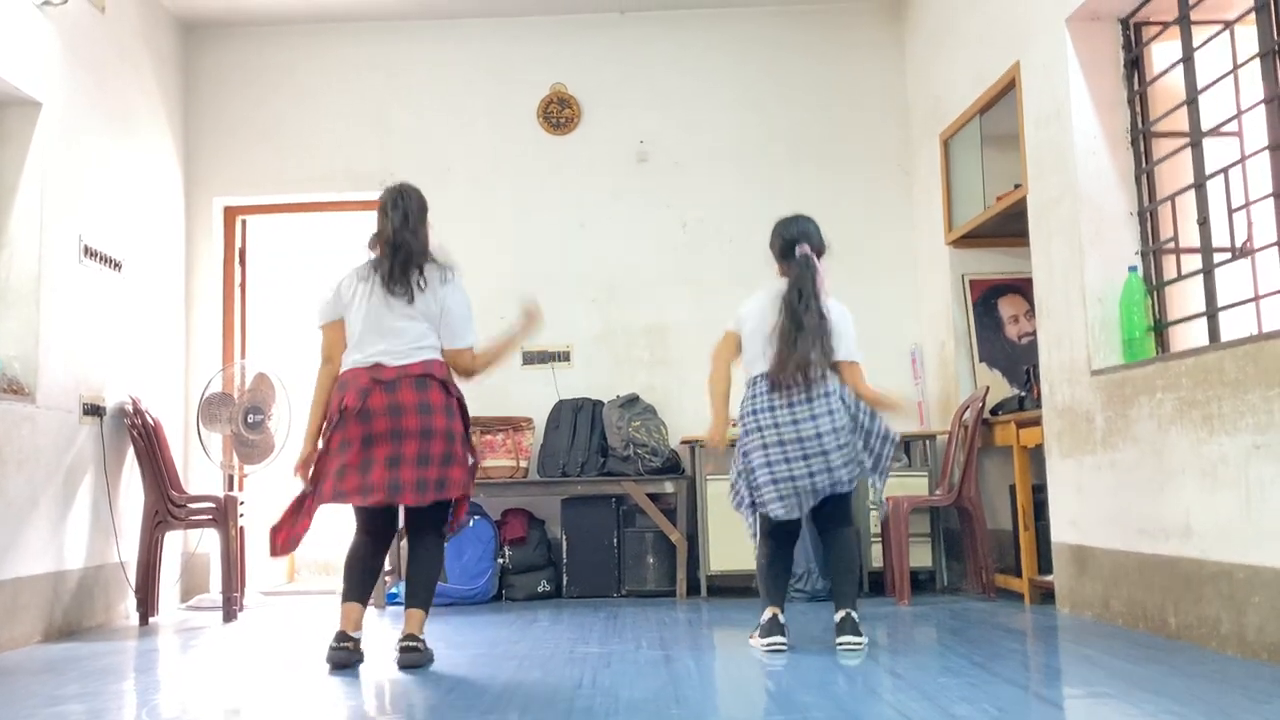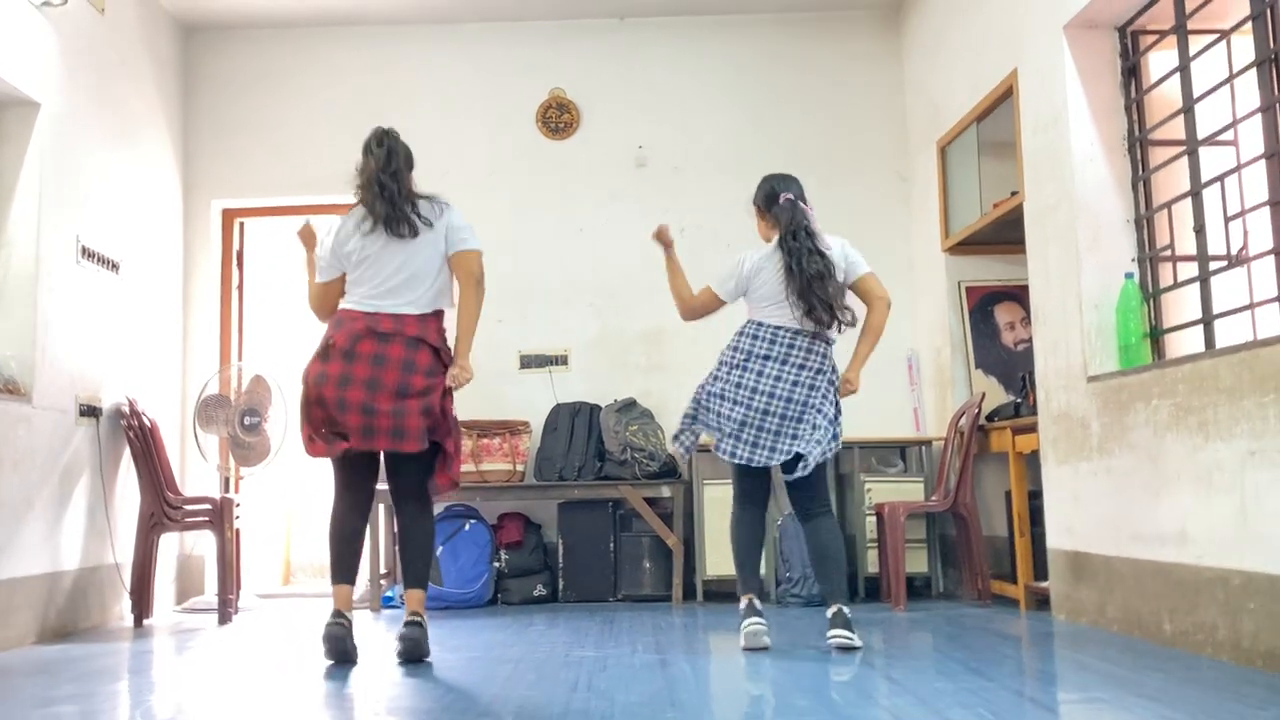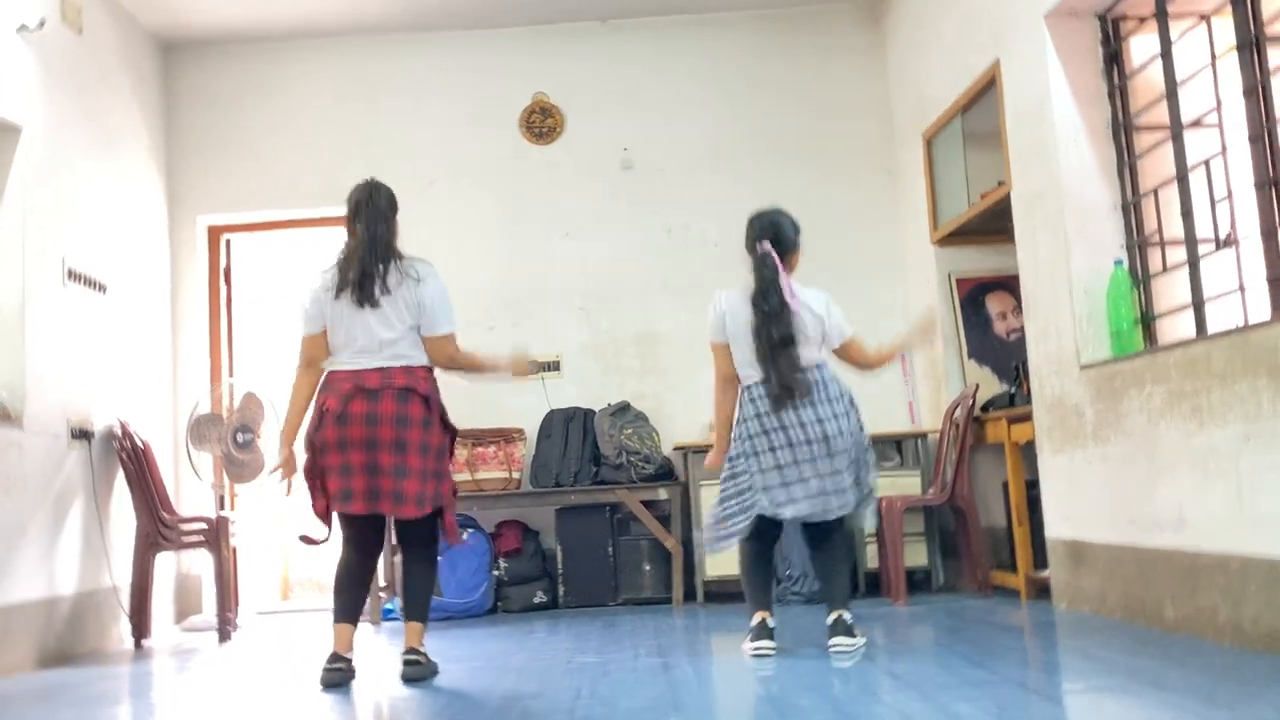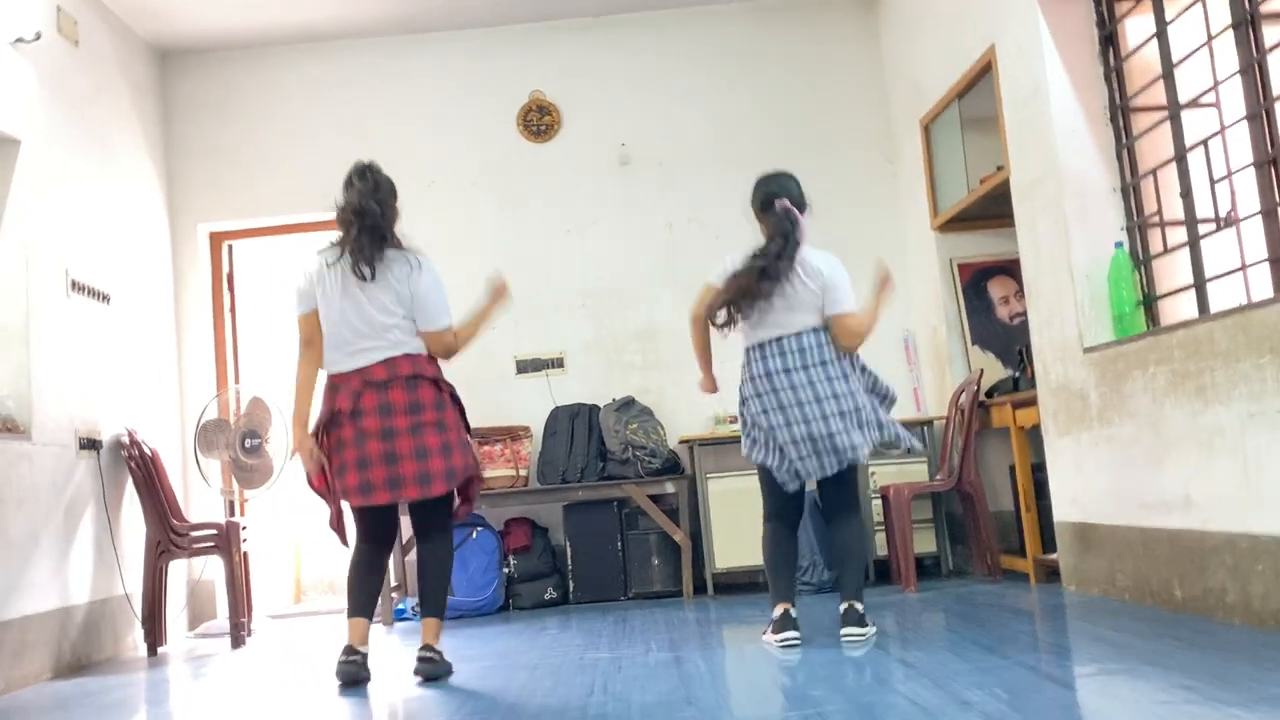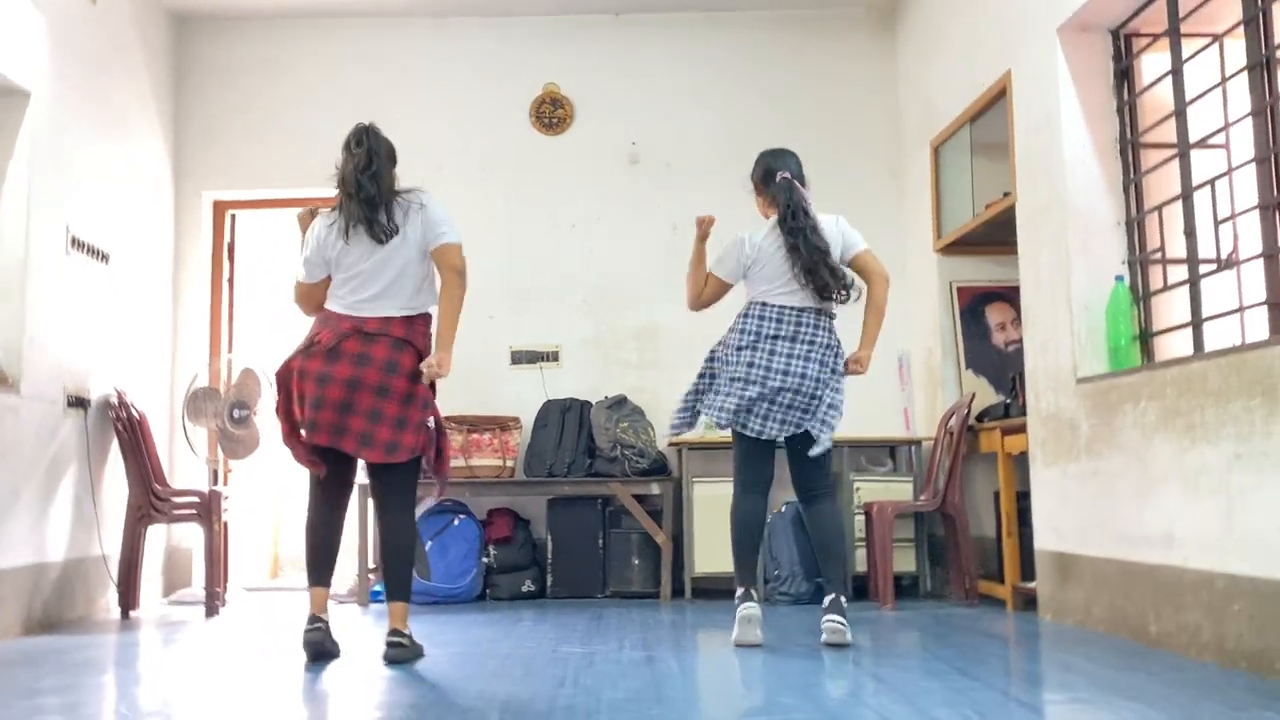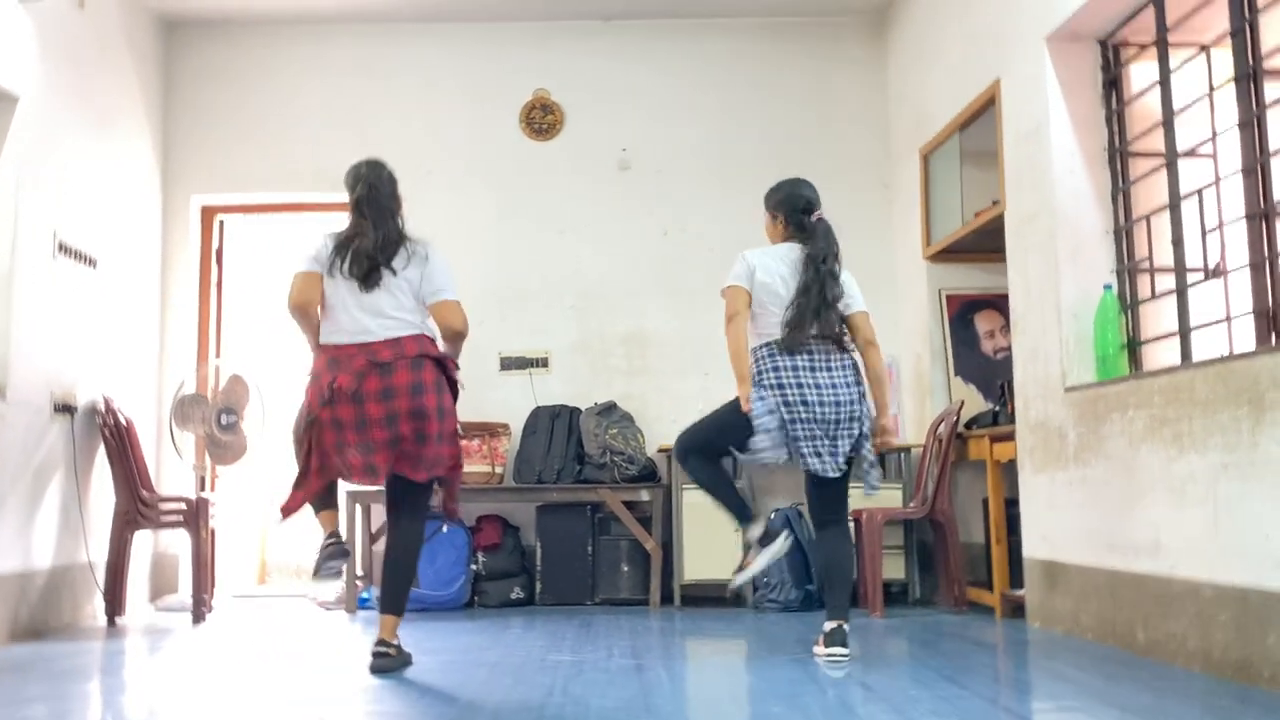
dt=0.4s
person 1, frame 1
left shoulder: (349, 283)
right shoulder: (443, 282)
left elbow: (330, 362)
right elbow: (464, 365)
left wrist: (311, 438)
right wrist: (516, 335)
left hip: (361, 408)
right hip: (425, 403)
left knee: (373, 531)
right knee: (427, 532)
left ankle: (346, 634)
right ankle: (412, 636)
person 1, frame 2
left shoulder: (347, 226)
right shoulder: (443, 216)
left elbow: (323, 306)
right elbow: (471, 280)
left wrist: (312, 252)
right wrist: (462, 354)
left hip: (351, 356)
right hip: (413, 358)
left knee: (352, 492)
right knee: (413, 496)
left ankle: (340, 615)
right ankle: (414, 616)
person 1, frame 3
left shoulder: (328, 283)
right shoulder: (420, 278)
left elbow: (311, 364)
right elbow: (444, 355)
left wrist: (287, 438)
right wrist: (501, 365)
left hip: (343, 411)
right hip: (406, 407)
left knee: (360, 541)
right knee: (418, 536)
left ankle: (340, 652)
right ankle: (414, 648)
person 1, frame 4
left shoulder: (319, 269)
right shoulder: (412, 267)
left elbow: (310, 350)
right elbow: (440, 347)
left wrist: (301, 425)
right wrist: (488, 306)
left hip: (352, 407)
right hip: (412, 400)
left knee: (374, 535)
right knee: (432, 529)
left ankle: (355, 647)
right ankle: (430, 645)
person 1, frame 5
left shoulder: (327, 225)
right shoulder: (423, 208)
left elbow: (309, 303)
right elbow: (454, 270)
right wrist: (444, 346)
left hip: (334, 356)
right hip: (399, 358)
left knee: (328, 489)
right knee: (396, 500)
left ankle: (317, 620)
right ankle: (398, 631)
person 1, frame 6
left shoulder: (328, 250)
right shoulder: (422, 256)
left elbow: (300, 303)
right elbow: (455, 325)
left wrist: (320, 343)
right wrist: (449, 358)
left hip: (345, 378)
right hip: (413, 379)
left knee: (317, 457)
right knee: (408, 513)
left ankle: (331, 536)
right ankle: (387, 640)
person 2, frame 1
left shoulder: (754, 303)
right shoulder: (834, 311)
left elbow: (723, 361)
right elbow: (855, 387)
left wrist: (719, 419)
right wrist: (903, 406)
left hip: (767, 425)
right hip: (825, 422)
left knee: (779, 532)
right knee: (837, 523)
left ankle: (772, 618)
right ankle: (847, 616)
person 2, frame 2
left shoulder: (751, 261)
right shoulder: (836, 250)
left elbow: (690, 309)
right elbow: (880, 301)
left wrist: (669, 252)
right wrist: (855, 367)
left hip: (749, 377)
right hip: (808, 387)
left knee: (749, 500)
right knee: (814, 506)
left ankle: (750, 604)
right ankle: (838, 612)
person 2, frame 3
left shoulder: (726, 304)
right shoulder: (816, 302)
left elbow: (725, 382)
right elbow: (864, 360)
left wrist: (721, 446)
right wrist: (912, 338)
left hip: (764, 426)
right hip: (825, 422)
left knee: (759, 533)
right knee: (826, 527)
left ankle: (761, 622)
right ankle: (838, 618)
person 2, frame 4
left shoulder: (741, 267)
right shoulder: (825, 265)
left elbow: (700, 316)
right elbow: (848, 340)
left wrist: (707, 372)
right wrist: (876, 303)
left hip: (769, 390)
right hip: (827, 387)
left knee: (780, 513)
right knee: (843, 507)
left ankle: (783, 612)
right ankle: (852, 609)
person 2, frame 5
left shoulder: (748, 242)
right shoulder: (834, 226)
left elbow: (697, 299)
right elbow: (879, 280)
left wrist: (699, 242)
right wrist: (865, 347)
left hip: (753, 360)
right hip: (814, 365)
left knee: (752, 484)
right knee: (818, 489)
left ankle: (746, 594)
right ankle: (835, 600)
person 2, frame 6
left shoulder: (753, 261)
right shoulder: (835, 271)
left elbow: (736, 320)
right elbow: (866, 342)
left wrist: (746, 390)
right wrist: (882, 411)
left hip: (778, 386)
right hip: (837, 391)
left knee: (691, 446)
right knee: (830, 517)
left ankle: (760, 532)
right ankle: (836, 628)
